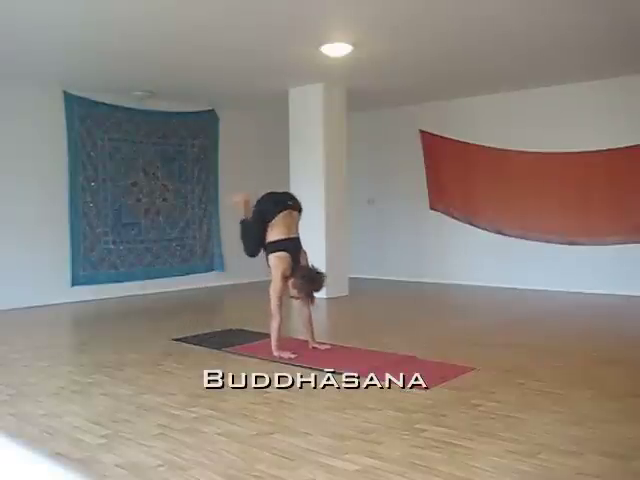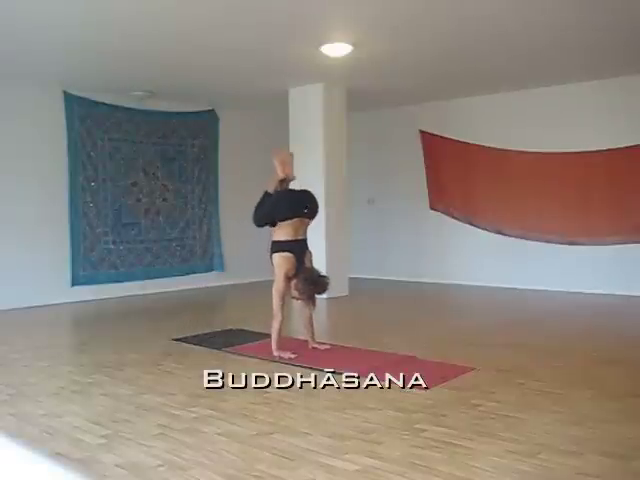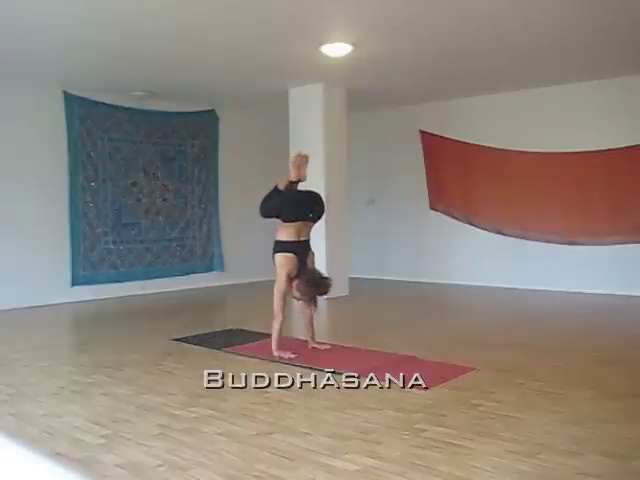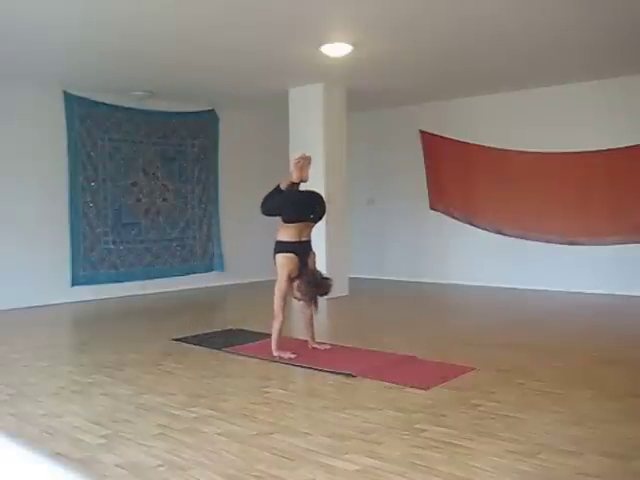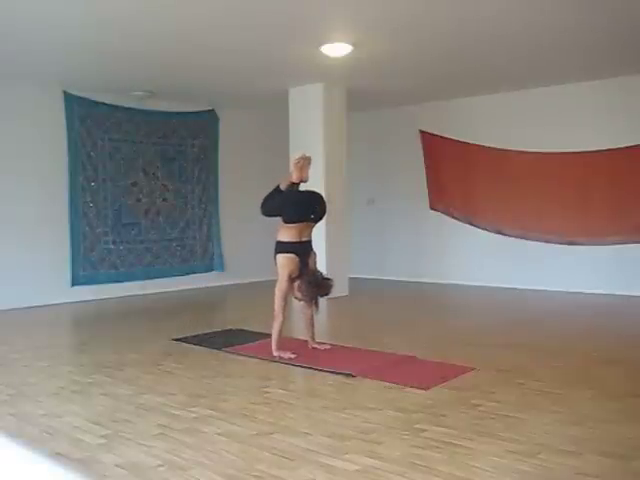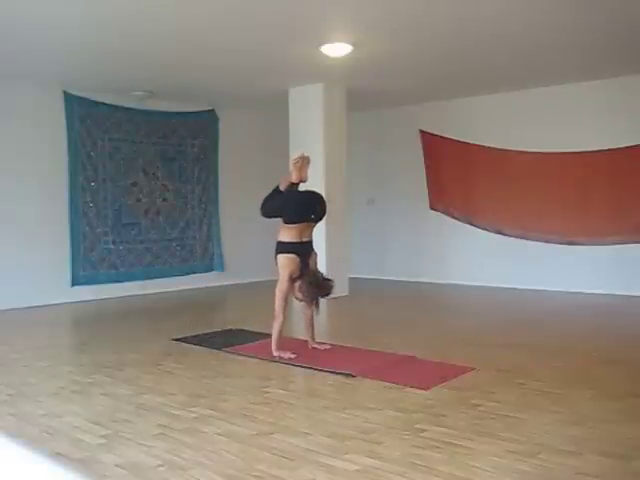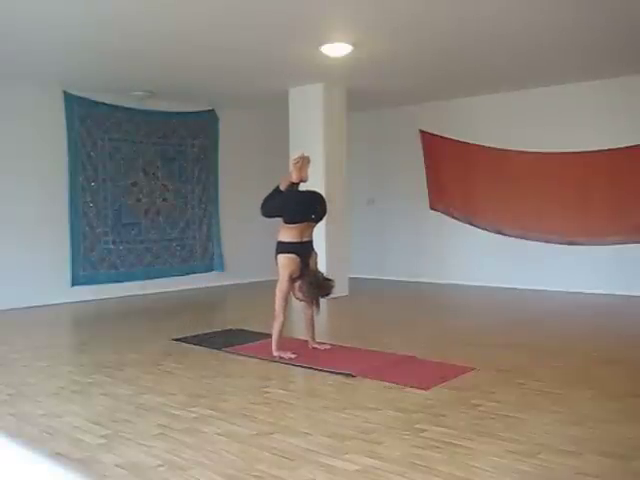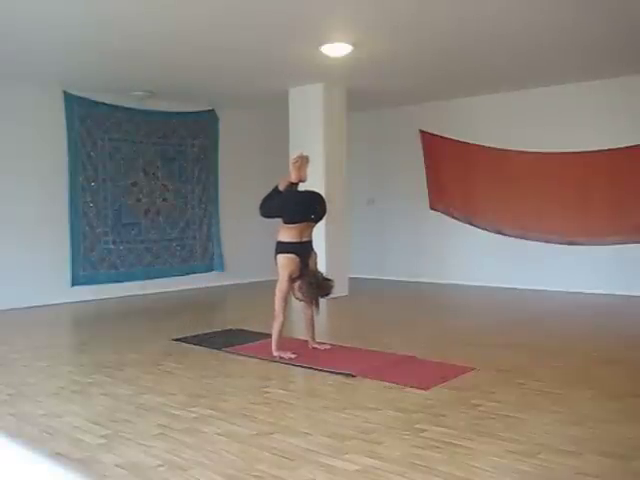
dt=0.3s
person 1, frame 1
left shoulder: (302, 267)
right shoulder: (281, 271)
left elbow: (305, 308)
right elbow: (276, 315)
left wrist: (312, 341)
right wrist: (275, 350)
right hip: (266, 207)
right knee: (251, 251)
right ankle: (246, 207)
person 1, frame 2
left shoulder: (305, 274)
right shoulder: (284, 275)
left elbow: (307, 308)
right elbow: (277, 314)
left wrist: (312, 341)
right wrist: (275, 350)
right hip: (286, 207)
right knee: (259, 219)
left ankle: (284, 178)
right ankle: (282, 178)
person 1, frame 3
left shoulder: (308, 273)
right shoulder: (286, 275)
left elbow: (308, 309)
right elbow: (278, 315)
left wrist: (312, 341)
right wrist: (275, 350)
right hip: (293, 208)
person 1, frame 4
left shoulder: (308, 273)
right shoulder: (287, 275)
left elbow: (308, 308)
right elbow: (278, 314)
left wrist: (312, 341)
right wrist: (275, 350)
right hip: (294, 208)
person 1, frame 5
left shoulder: (309, 271)
right shoulder: (287, 275)
left elbow: (308, 308)
right elbow: (279, 315)
left wrist: (312, 341)
right wrist: (275, 350)
right hip: (294, 209)
person 1, frame 6
left shoulder: (310, 272)
right shoulder: (288, 275)
left elbow: (309, 308)
right elbow: (279, 314)
left wrist: (312, 341)
right wrist: (275, 350)
right hip: (295, 209)
person 1, frame 7
left shoulder: (310, 271)
right shoulder: (288, 274)
left elbow: (309, 309)
right elbow: (279, 314)
left wrist: (312, 341)
right wrist: (275, 350)
person 1, frame 8
left shoulder: (309, 272)
right shoulder: (288, 274)
left elbow: (309, 308)
right elbow: (279, 314)
left wrist: (312, 341)
right wrist: (275, 350)
right hip: (295, 208)
